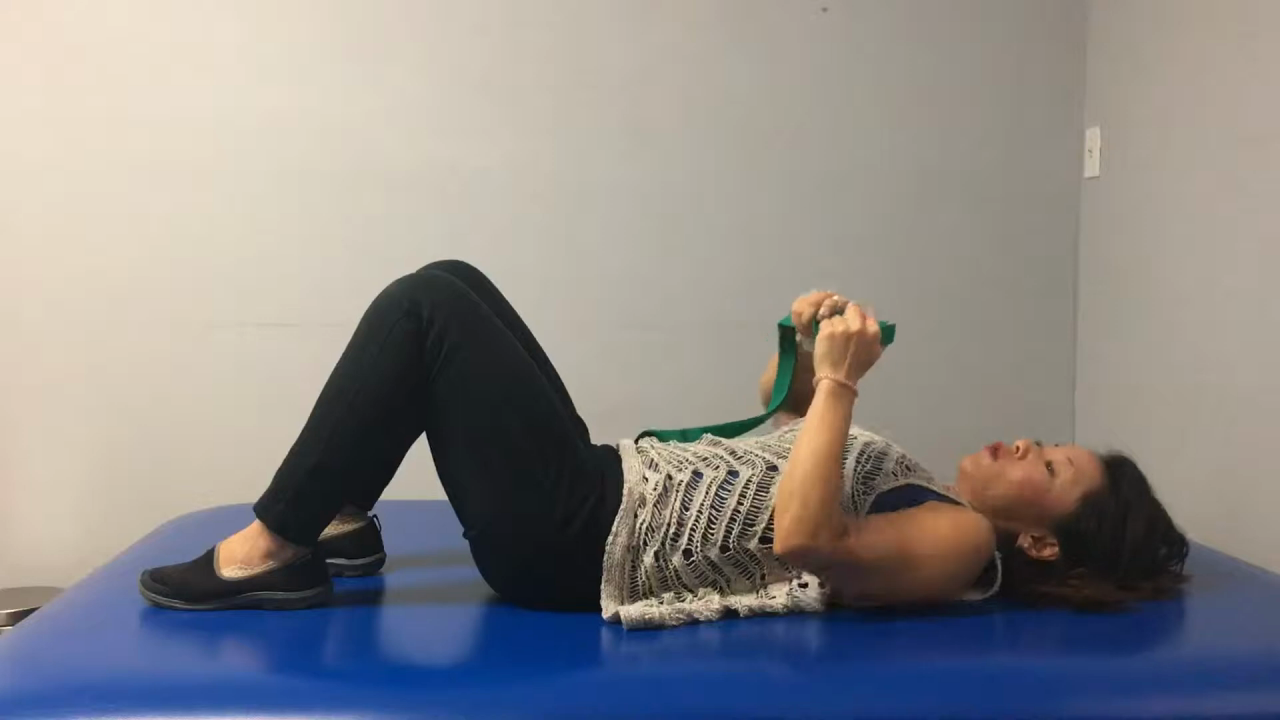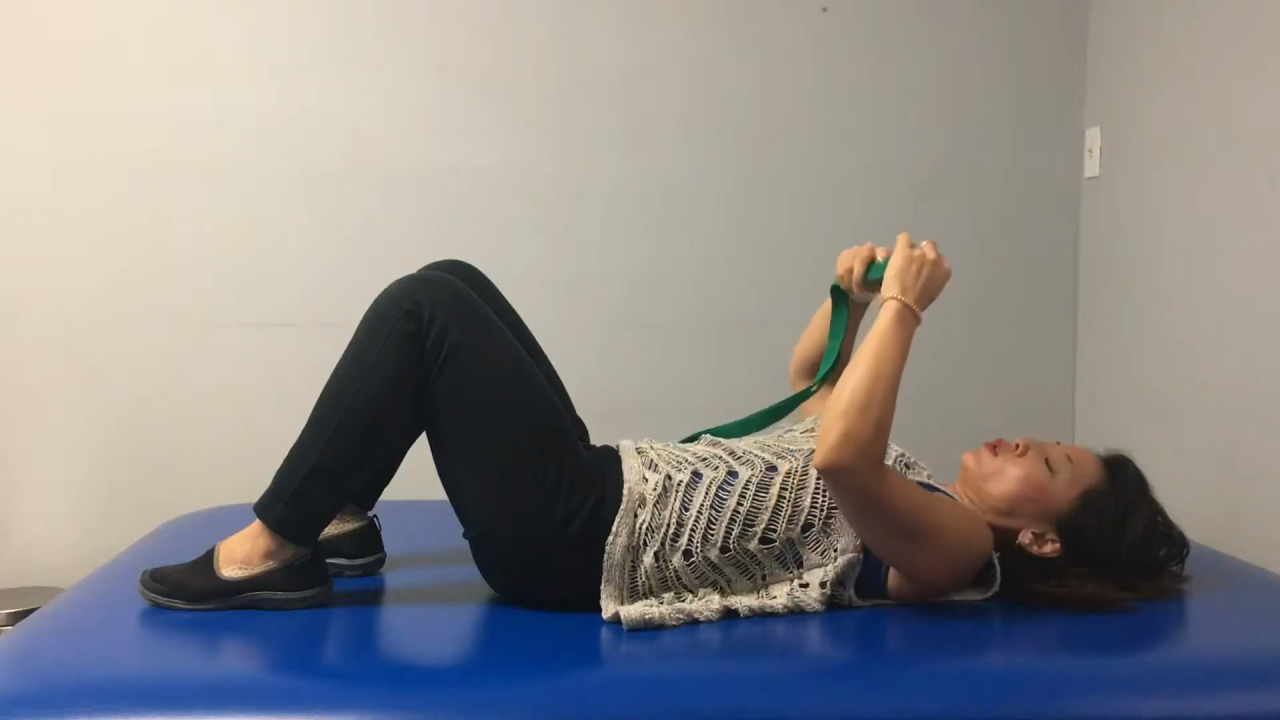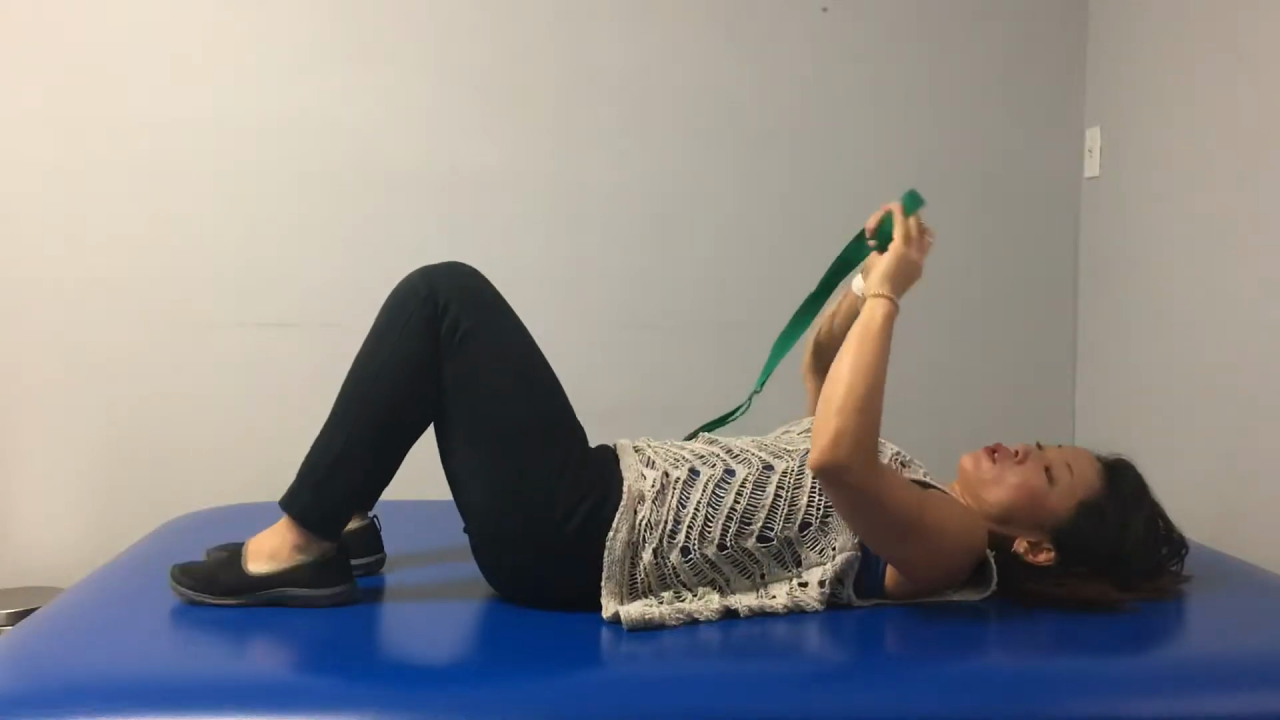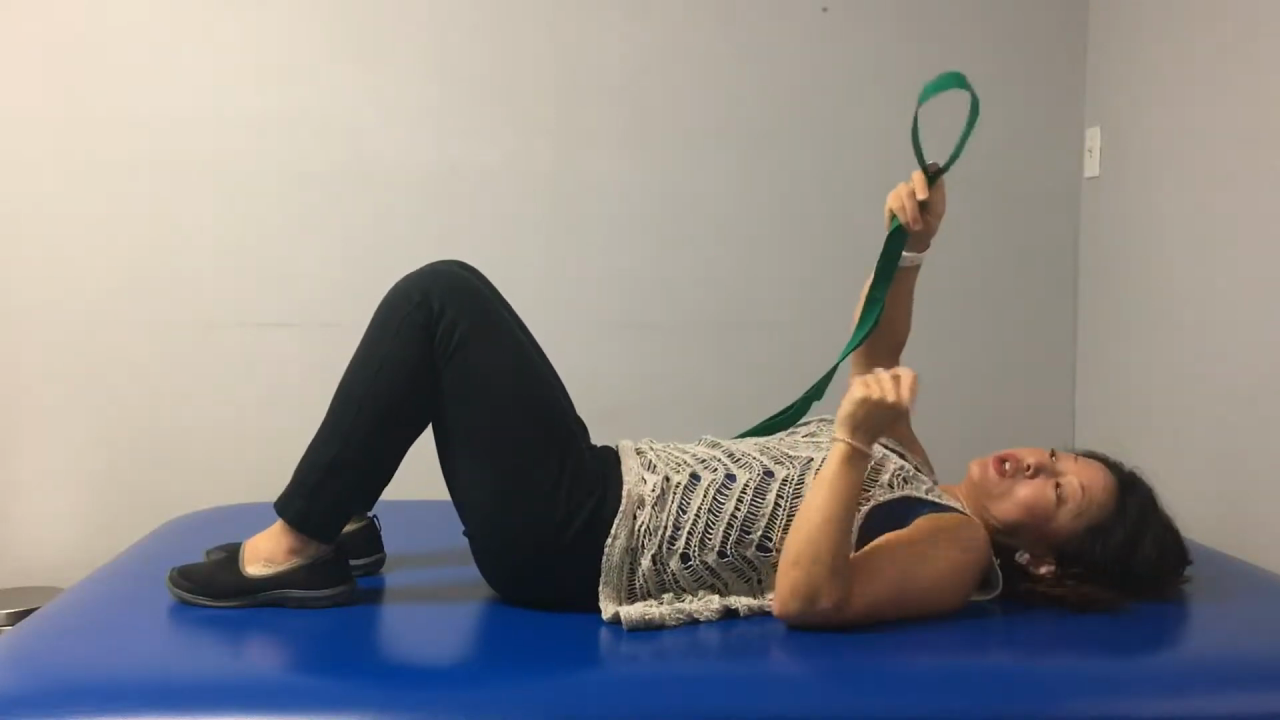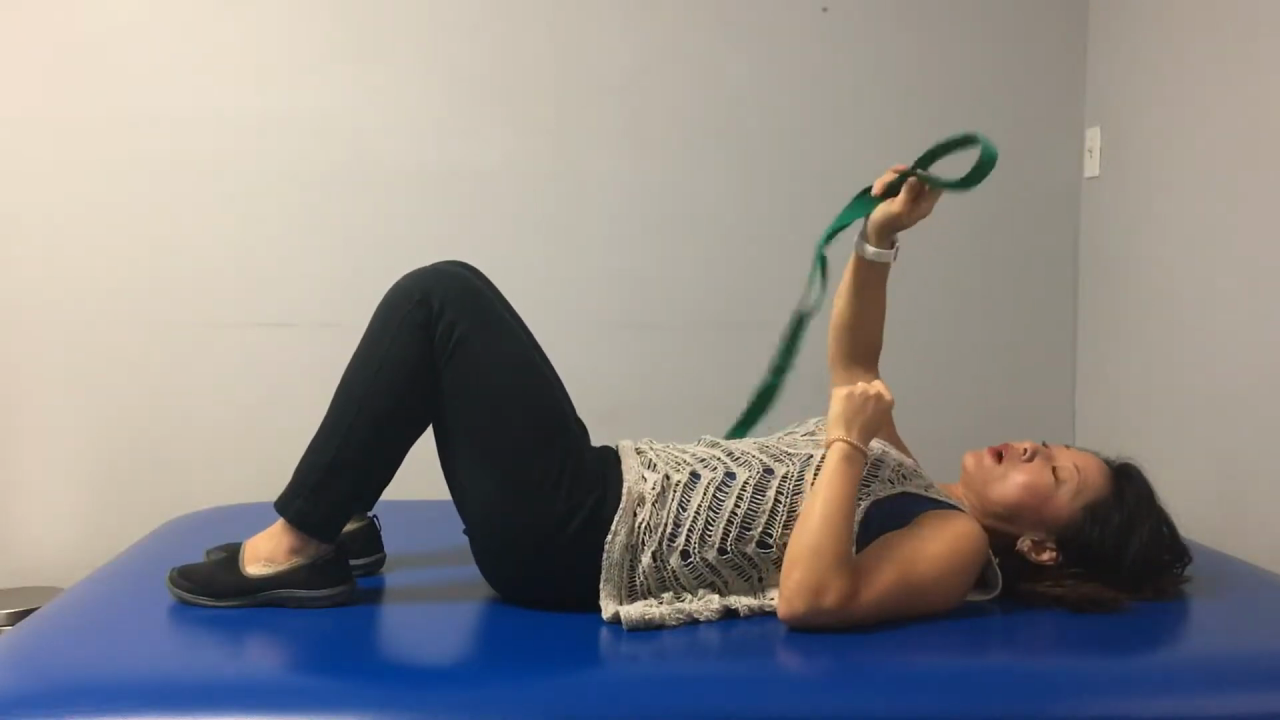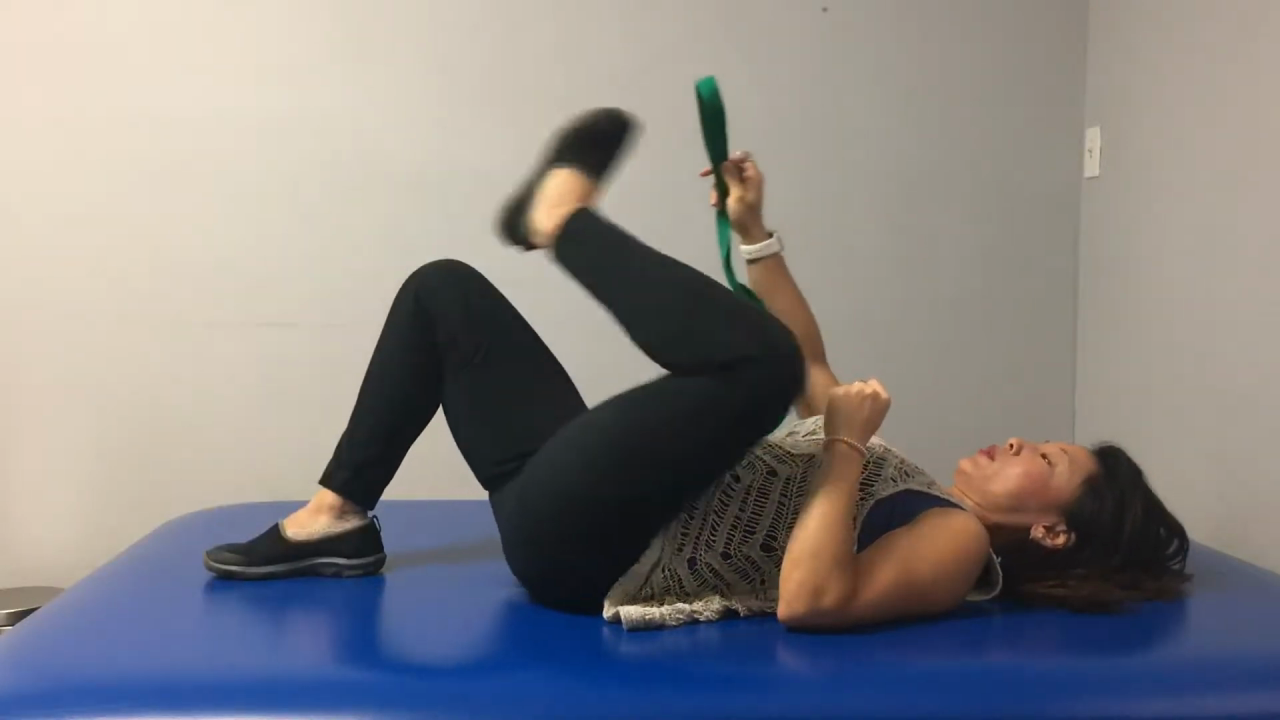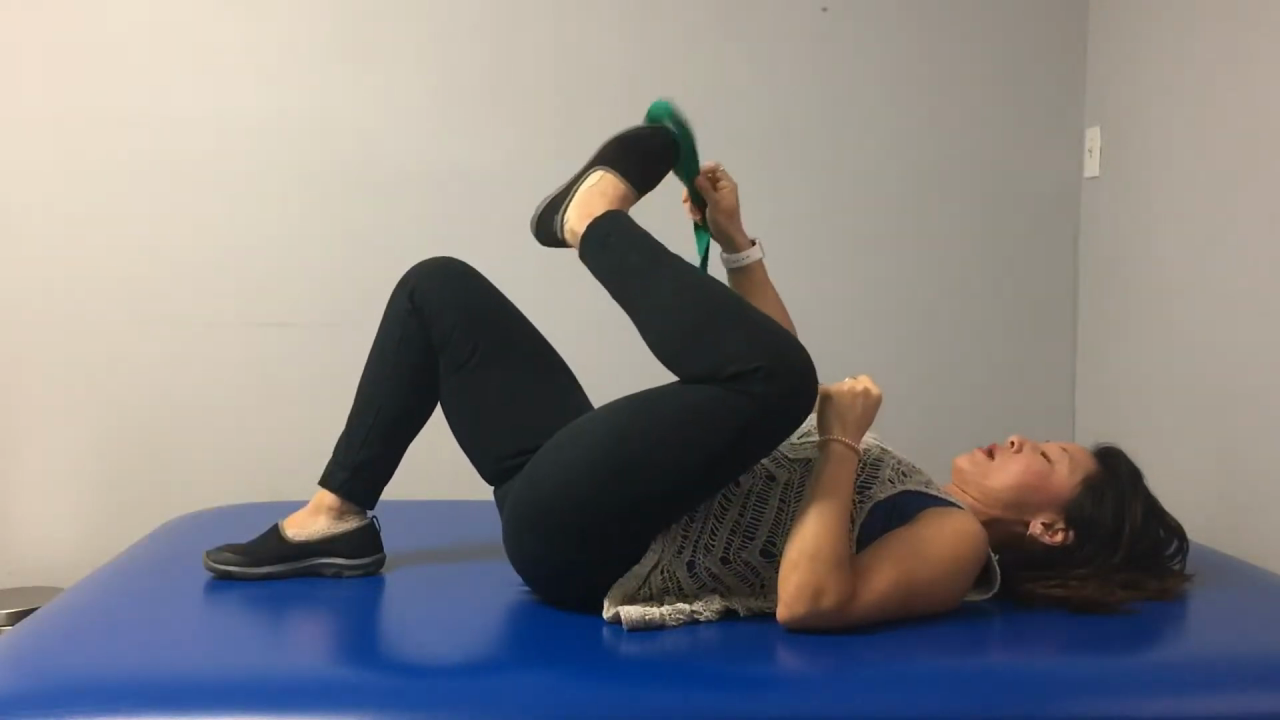
dt=0.7s
person 1, frame 1
left shoulder: (958, 545)
right shoulder: (923, 497)
left elbow: (800, 539)
right elbow: (781, 405)
left wrist: (835, 375)
right wrist: (807, 337)
left hip: (576, 545)
right hip: (602, 491)
left knee: (424, 309)
right knee: (450, 286)
left ankle: (273, 549)
right ankle: (338, 521)
person 1, frame 2
left shoulder: (951, 547)
right shoulder: (926, 493)
left elbow: (838, 454)
right elbow: (810, 377)
left wrist: (903, 311)
right wrist: (849, 293)
left hip: (578, 544)
right hip: (604, 489)
left knee: (424, 310)
right knee: (451, 283)
left ankle: (273, 549)
right ankle: (337, 523)
person 1, frame 3
left shoulder: (946, 540)
right shoulder: (917, 484)
left elbow: (833, 461)
right elbow: (818, 364)
left wrist: (884, 298)
right wrist: (872, 270)
left hip: (572, 543)
right hip: (600, 497)
left knee: (441, 297)
right knee: (451, 294)
left ankle: (302, 544)
right ankle: (338, 524)
person 1, frame 4
left shoulder: (957, 547)
right shoulder: (915, 479)
left elbow: (802, 597)
right elbow: (871, 356)
left wrist: (854, 438)
right wrist: (909, 245)
left hip: (573, 545)
right hip: (606, 487)
left knee: (443, 296)
right knee: (445, 296)
left ankle: (300, 543)
right ankle: (332, 528)
person 1, frame 5
left shoulder: (955, 546)
right shoulder: (911, 486)
left elbow: (809, 598)
right elbow: (855, 364)
left wrist: (847, 442)
right wrist: (879, 240)
left hip: (570, 546)
right hip: (600, 492)
left knee: (441, 298)
right knee: (443, 295)
left ankle: (298, 544)
right ankle: (333, 525)
person 1, frame 6
left shoulder: (955, 544)
right shoulder: (908, 487)
left elbow: (807, 601)
right elbow: (810, 366)
left wrist: (847, 446)
right wrist: (753, 231)
left hip: (579, 550)
right hip: (563, 508)
left knee: (755, 362)
right knee: (442, 289)
left ankle: (564, 220)
right ankle: (337, 518)
person 1, frame 7
left shoulder: (957, 543)
right shoulder: (917, 491)
left elbow: (808, 602)
right elbow: (787, 371)
left wrist: (839, 441)
right wrist: (735, 242)
left hip: (577, 541)
right hip: (566, 497)
left knee: (774, 377)
right knee: (439, 286)
left ankle: (592, 222)
right ankle: (337, 518)
